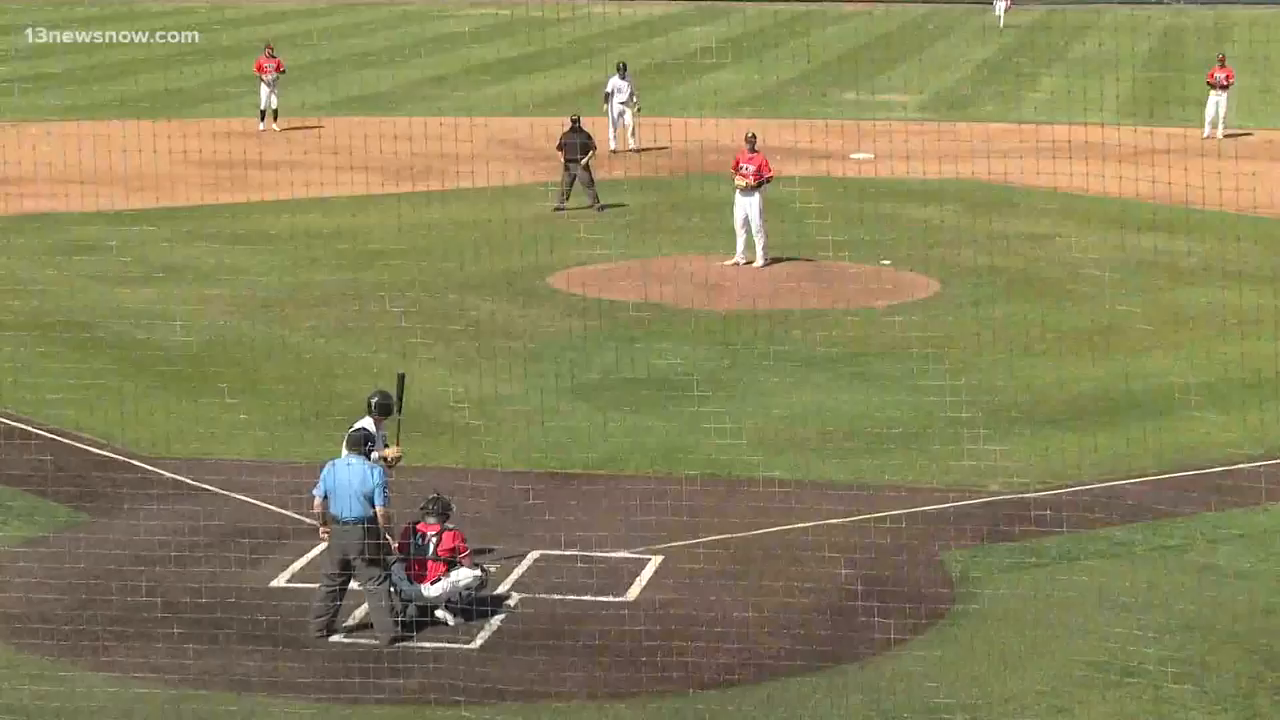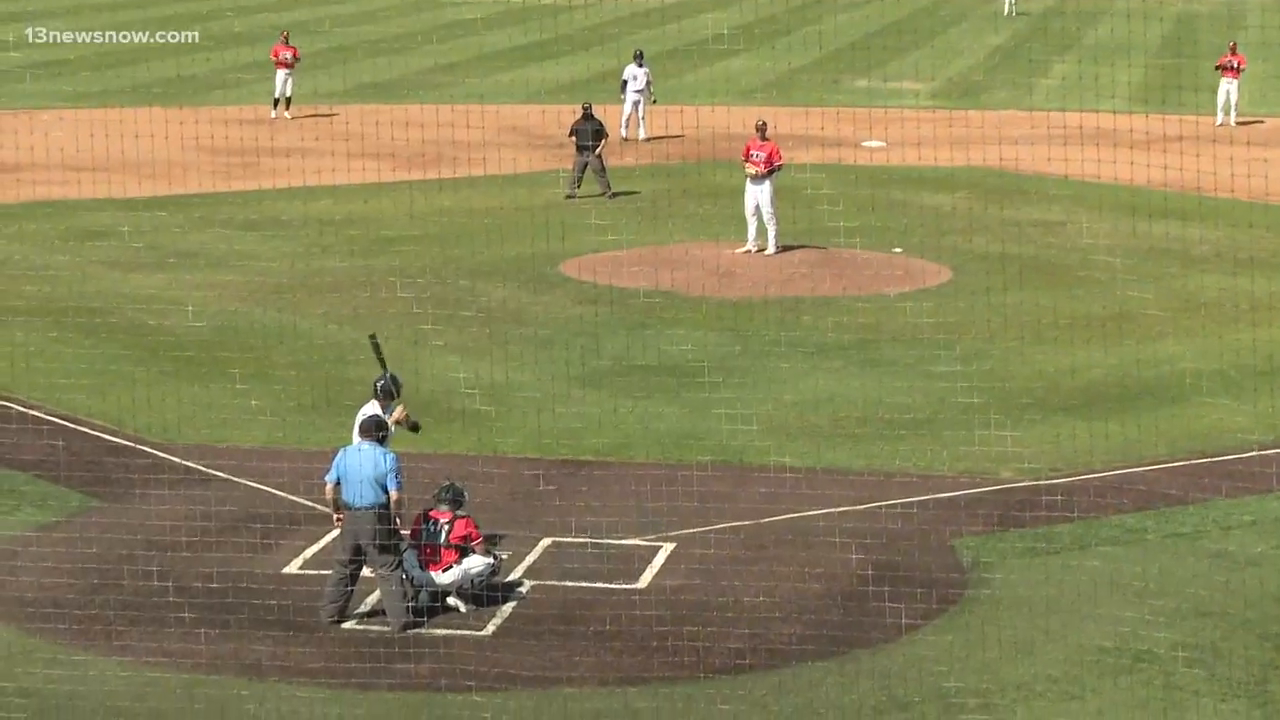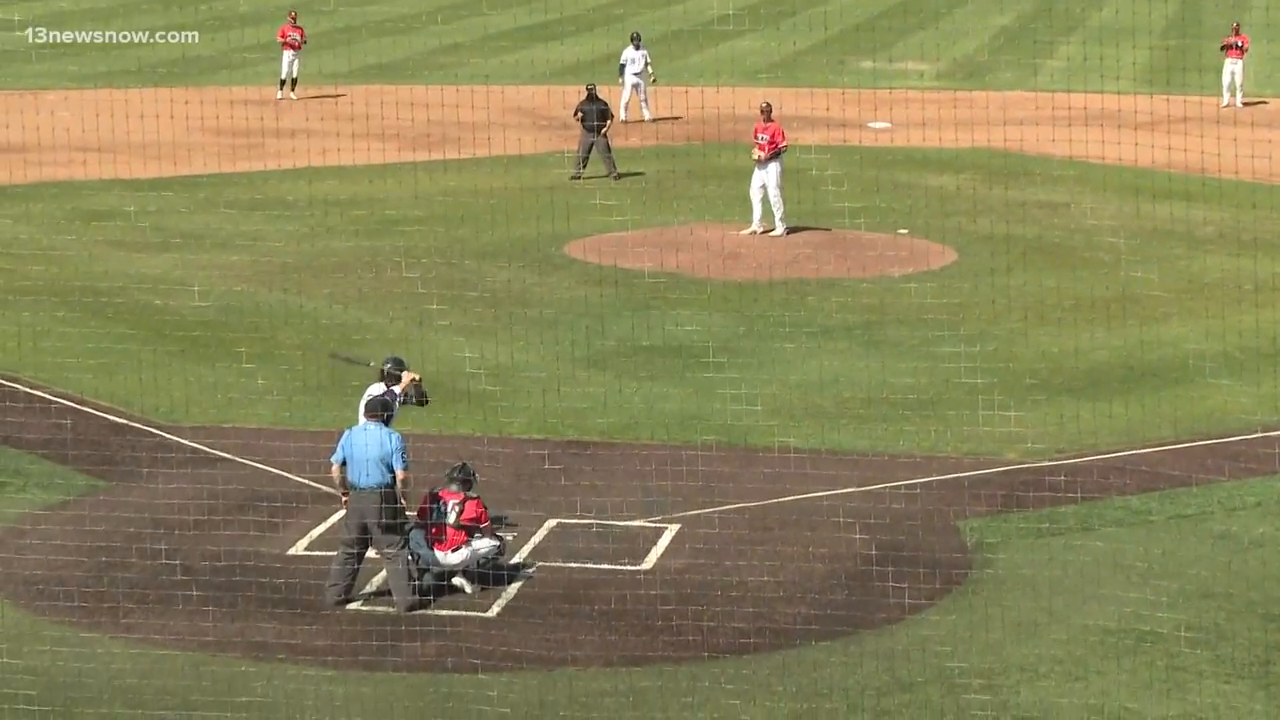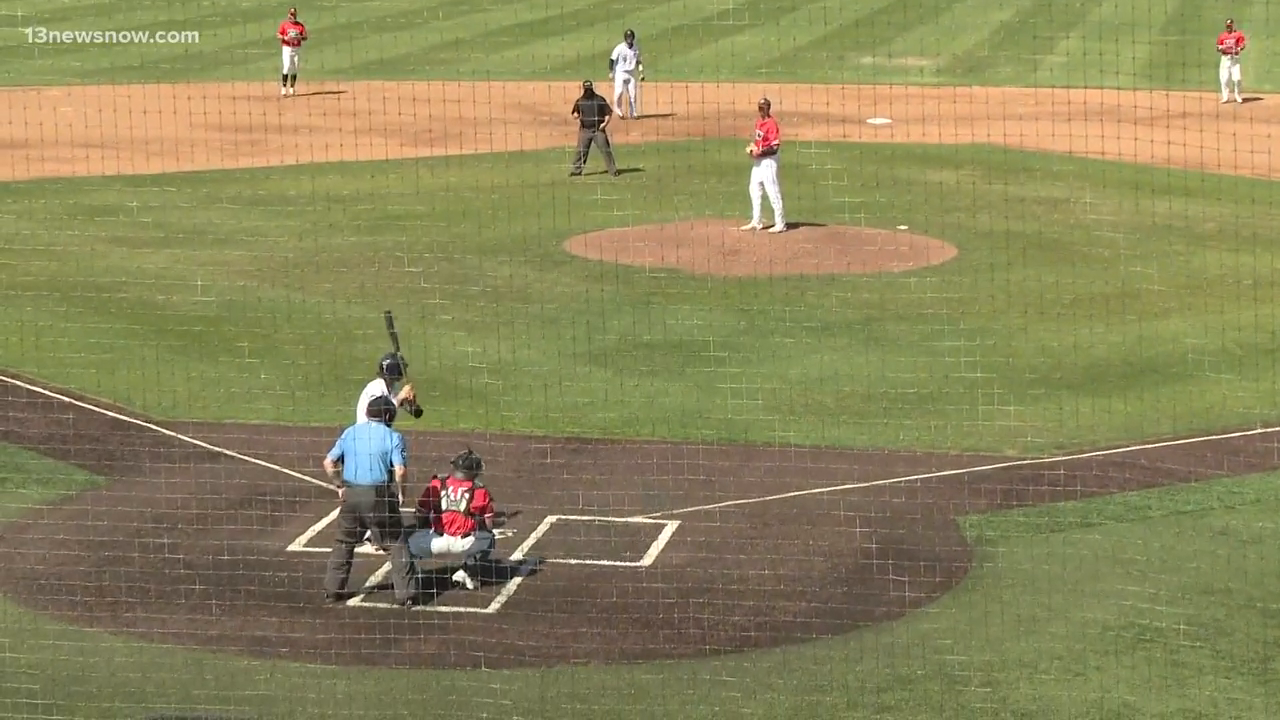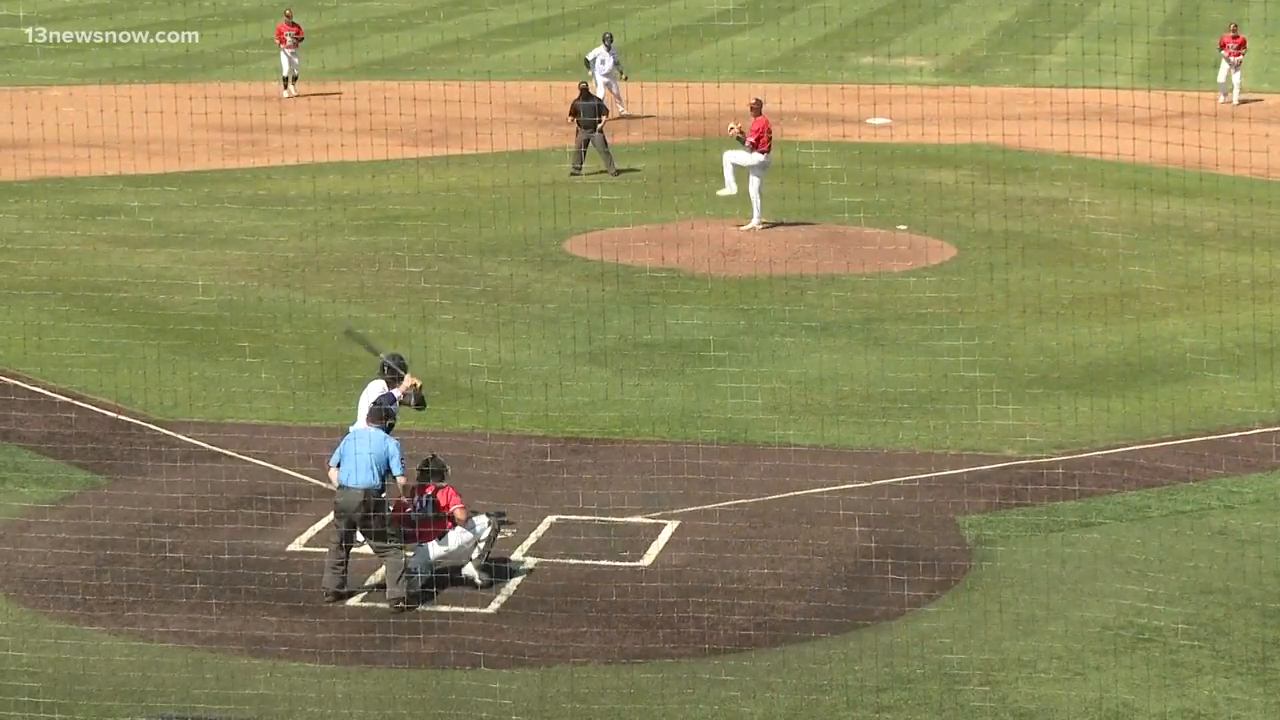
dt=0.5s
person 1, frame 1
left shoulder: (330, 468)
right shoulder: (375, 471)
left elbow: (317, 503)
right elbow: (381, 510)
left wrist: (322, 525)
right wrist: (387, 533)
left hip: (337, 532)
right hip: (365, 533)
left knee: (331, 581)
right knee: (376, 583)
left ankle: (320, 626)
right ankle: (387, 632)
person 1, frame 2
left shoulder: (343, 454)
right shoulder: (387, 457)
left elbow: (329, 488)
right elbow: (395, 495)
left wrist: (336, 511)
right wrist: (396, 517)
left hip: (350, 518)
right hip: (378, 520)
left knee: (344, 567)
right knee: (389, 570)
left ankle: (331, 612)
right ankle: (399, 619)
person 1, frame 3
left shoulder: (349, 435)
right shoulder: (392, 437)
left elbow: (335, 469)
right elbow: (400, 475)
left wrist: (344, 493)
right wrist: (401, 498)
left hip: (356, 499)
right hip: (383, 500)
left knee: (349, 549)
right knee: (395, 551)
left ankle: (336, 594)
right ankle: (405, 600)
person 1, frame 4
left shoulder: (350, 432)
right shoulder: (393, 436)
left elbow: (328, 462)
right elbow: (400, 470)
left wrist: (340, 486)
right wrist: (399, 492)
left hip: (351, 494)
right hip: (378, 496)
left knee: (344, 542)
right knee: (396, 544)
left ankle: (333, 588)
right ankle: (405, 593)
person 1, frame 5
left shoulder: (350, 436)
right shoulder: (390, 443)
left elbow: (332, 471)
right elbow: (402, 480)
right wrist: (405, 497)
left hip: (342, 496)
right hip: (369, 499)
left knee: (338, 544)
right knee: (391, 548)
left ankle: (332, 590)
right ankle: (396, 597)
